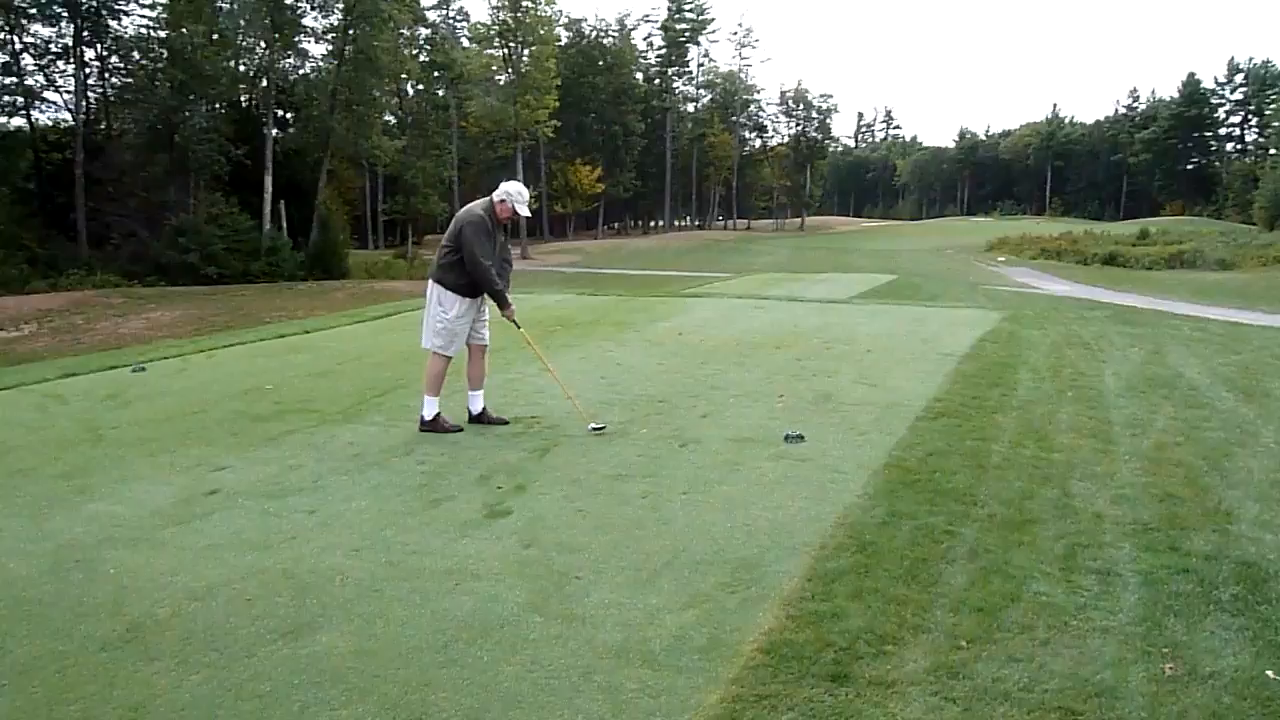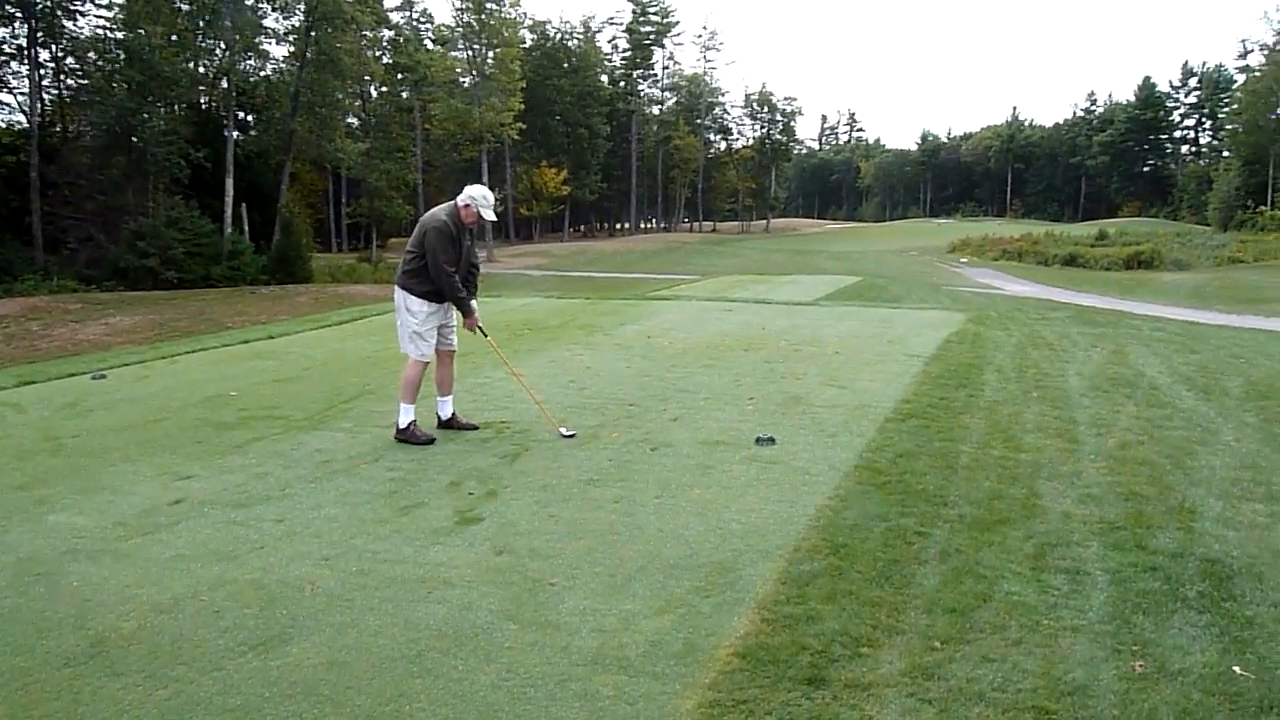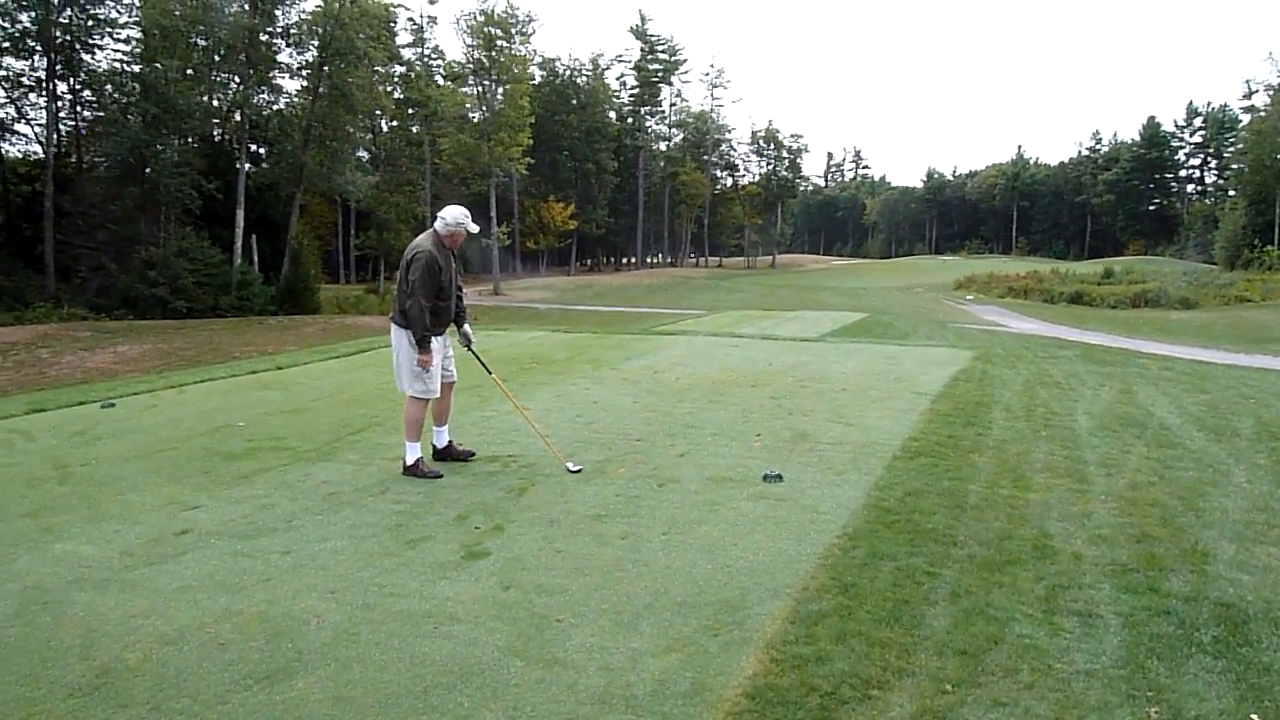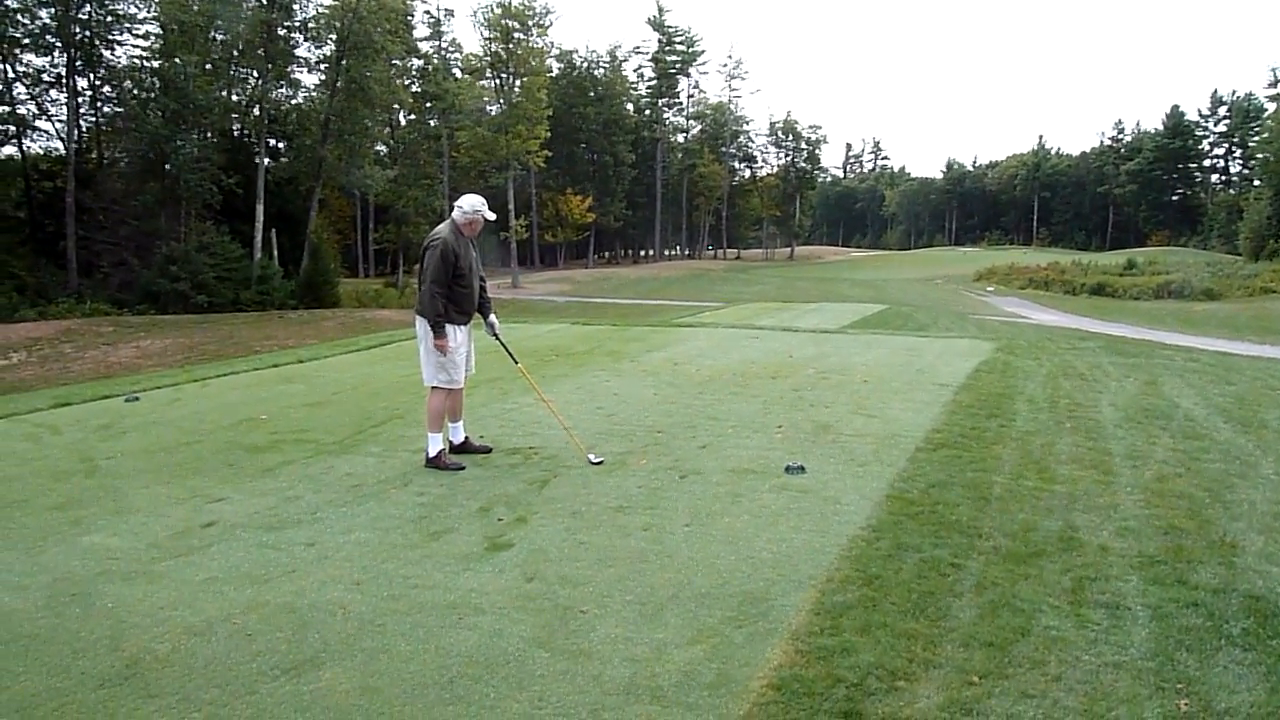
dt=0.5s
person 1, frame 1
left shoulder: (498, 220)
right shoulder: (475, 219)
left elbow: (503, 259)
right elbow: (480, 266)
left wrist: (504, 293)
right wrist: (503, 301)
left hip: (474, 293)
right hip: (450, 292)
left knee: (479, 348)
right knee: (443, 351)
left ankle: (477, 409)
right ankle: (429, 416)
person 1, frame 2
left shoulder: (465, 225)
right shoulder: (439, 224)
left elbow: (470, 264)
right elbow: (444, 273)
left wrist: (471, 299)
right wrist: (466, 310)
left hip: (441, 297)
right hip: (417, 296)
left knee: (447, 353)
right knee: (420, 357)
left ankle: (446, 414)
right ankle: (405, 423)
person 1, frame 3
left shoulder: (445, 249)
right shoulder: (425, 254)
left elbow: (455, 289)
right elbow: (418, 303)
left wrist: (462, 322)
right wrist: (422, 346)
left hip: (436, 331)
right hip: (416, 334)
left knee: (446, 384)
right knee: (421, 393)
left ankle: (442, 444)
right ankle: (412, 460)
person 1, frame 4
left shoulder: (465, 239)
right shoulder: (442, 242)
left elbow: (478, 280)
right elbow: (432, 290)
left wrist: (487, 312)
right wrist: (438, 331)
left hip: (460, 322)
right hip: (442, 325)
left knee: (458, 382)
right knee: (442, 385)
left ankle: (457, 439)
right ankle: (434, 451)
